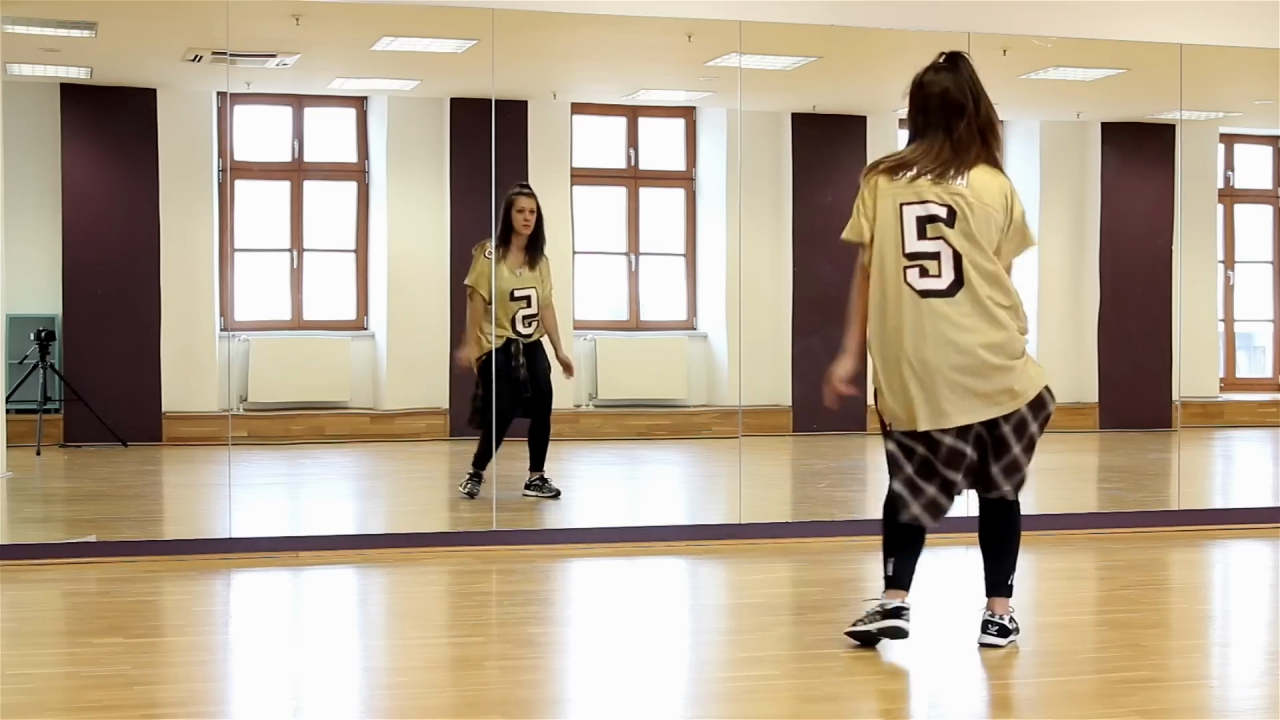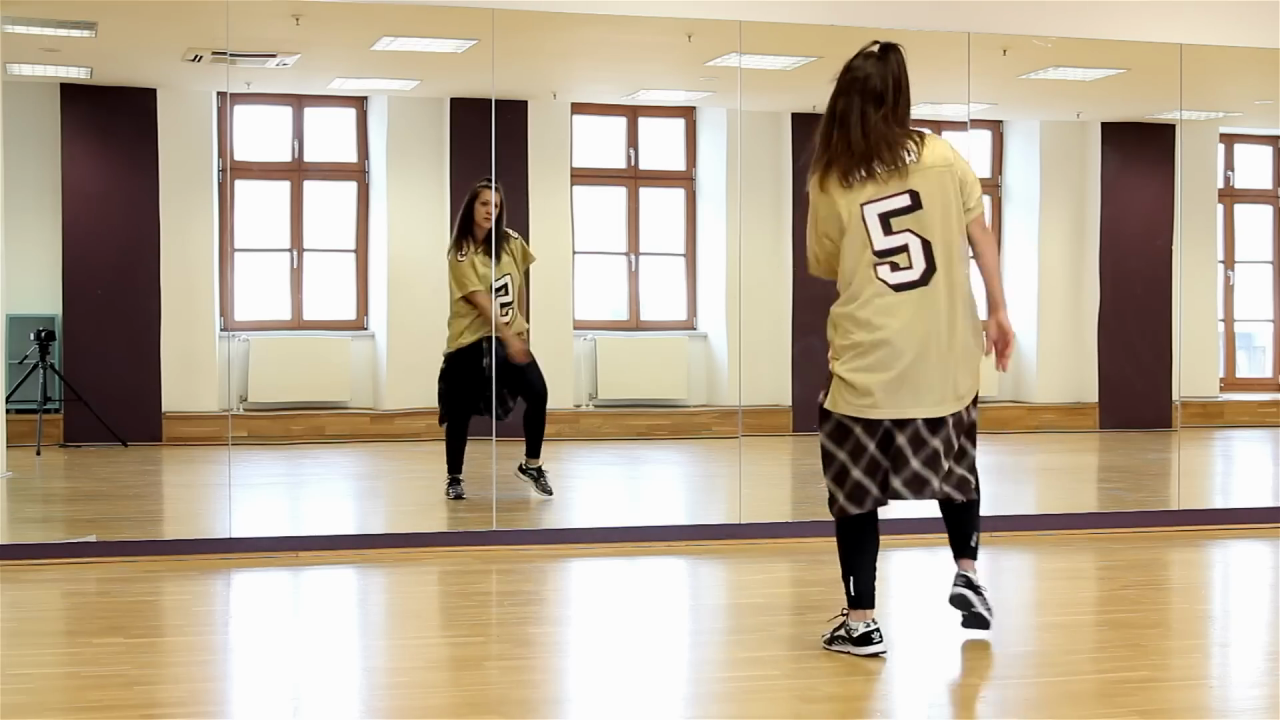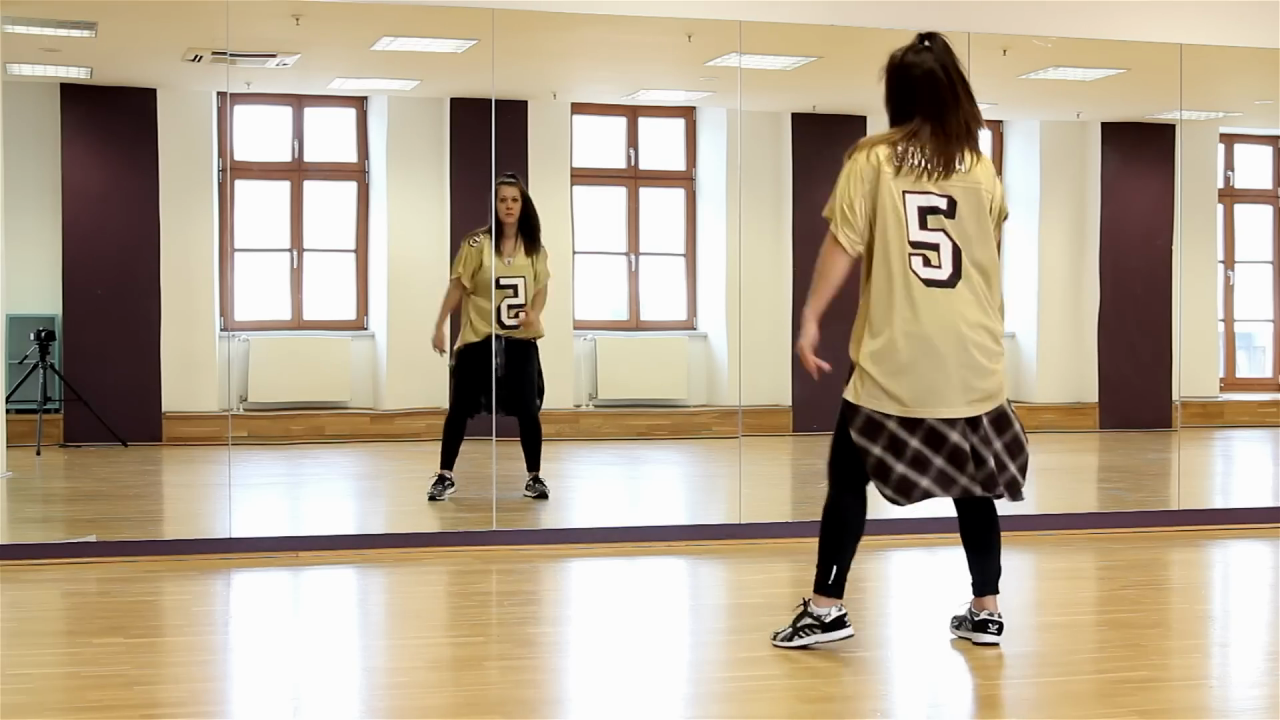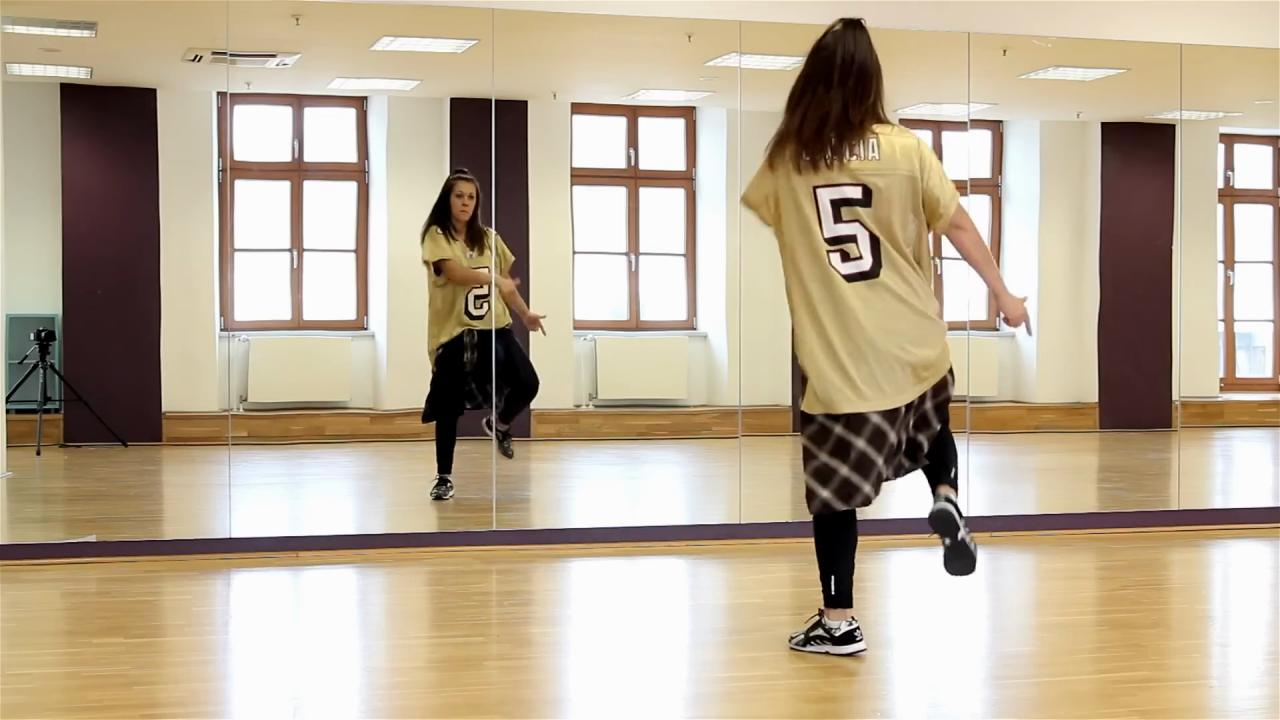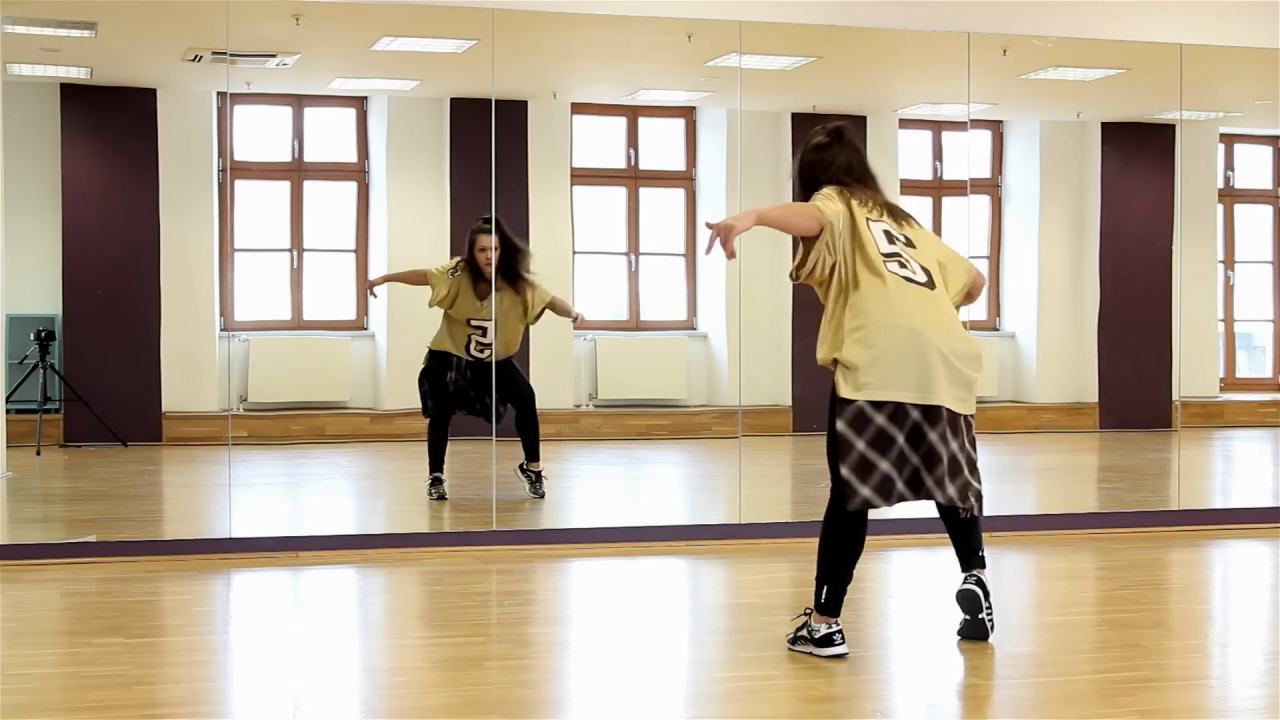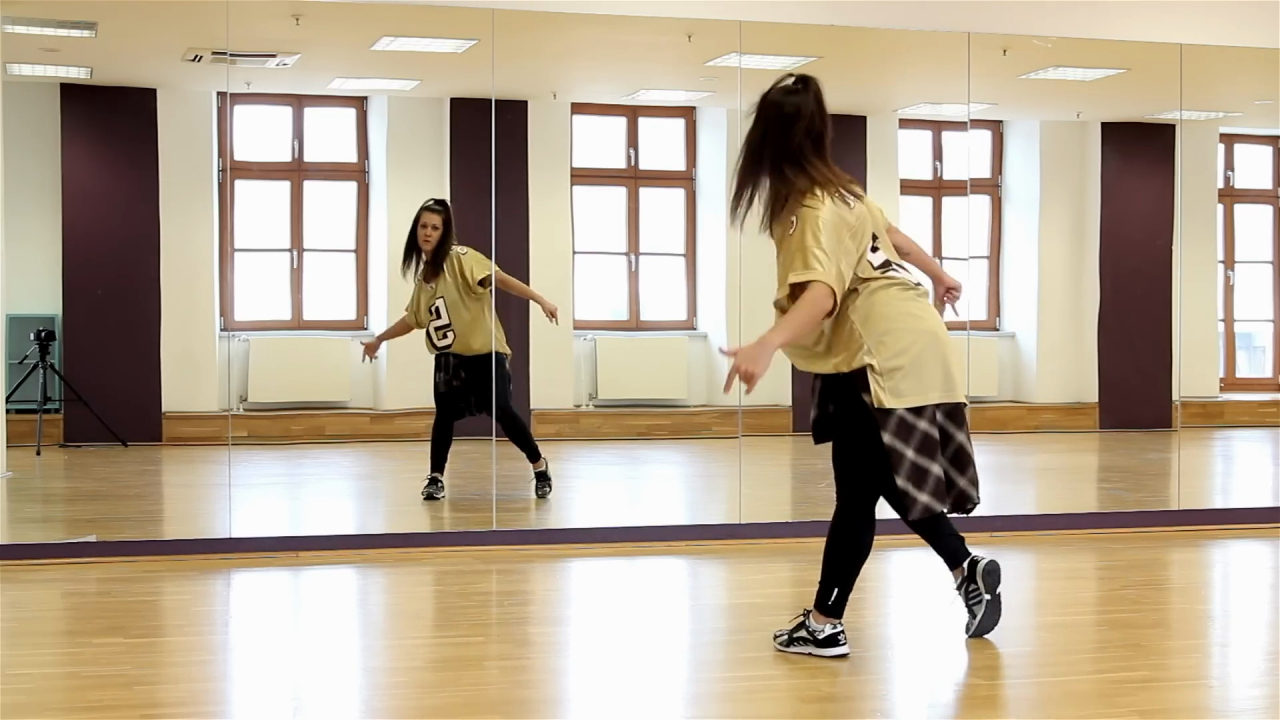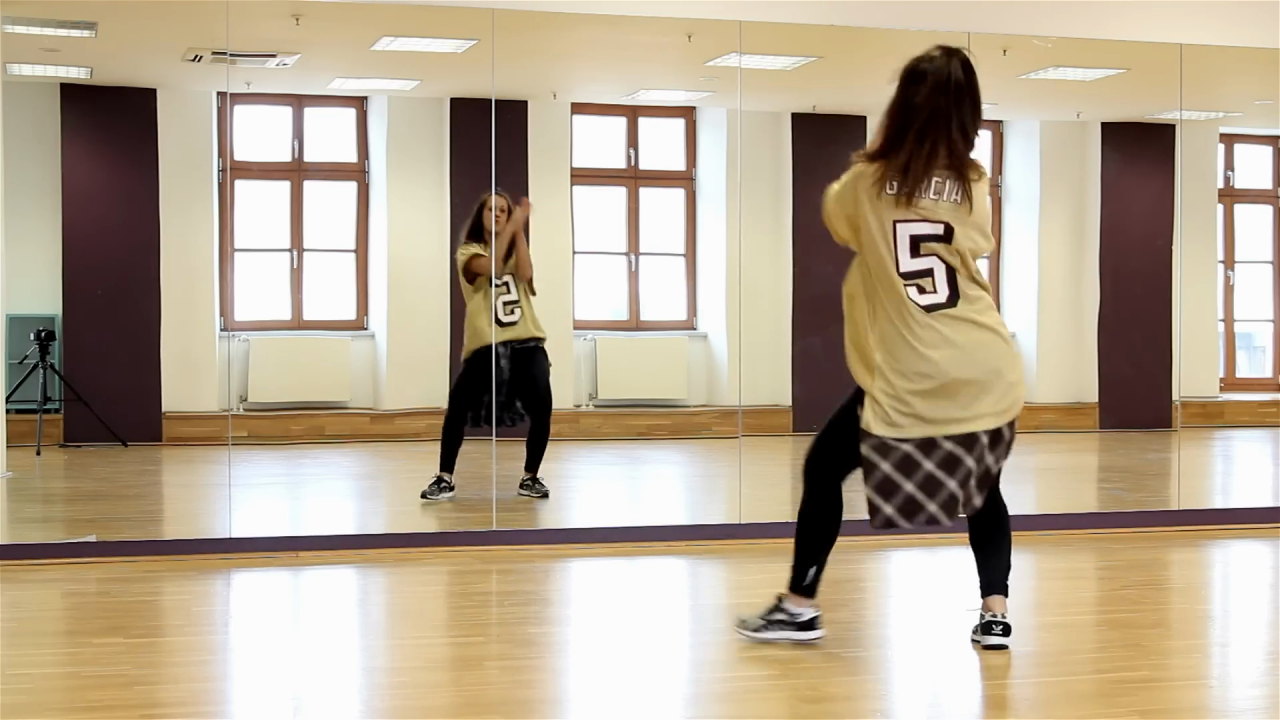
dt=0.7s
person 1, frame 1
left shoulder: (884, 176)
right shoulder: (995, 182)
left elbow: (866, 268)
right elbow: (1001, 267)
left wrist: (850, 352)
left hip: (908, 363)
right hip: (987, 362)
left knee: (913, 480)
right knee: (997, 485)
left ankle: (893, 599)
right ankle: (999, 611)
person 1, frame 2
left shoulder: (828, 180)
right shoulder: (939, 154)
right elbow: (978, 232)
right wrist: (998, 310)
left hip: (870, 357)
right hip: (944, 352)
left knee: (852, 487)
right knee: (952, 465)
left ankle: (860, 621)
right ankle: (968, 573)
person 1, frame 3
left shoulder: (872, 158)
right shoulder: (980, 169)
left elbow: (843, 247)
left wrist: (809, 318)
left hip: (892, 356)
right hip: (970, 358)
left knee: (847, 475)
right knee: (976, 480)
left ankle: (824, 606)
right ankle: (986, 609)
person 1, frame 4
left shoulder: (785, 159)
right shoulder: (903, 147)
left elbow: (759, 206)
right elbow: (957, 225)
right wrist: (1001, 292)
left hip: (835, 351)
right hip: (912, 342)
left knee: (834, 482)
right knee: (931, 436)
left ankle: (838, 621)
right ankle: (947, 501)
person 1, frame 5
left shoulder: (833, 205)
right shoulder: (905, 223)
left elbow: (809, 219)
right elbow: (971, 280)
left wrist: (754, 215)
left hip: (879, 355)
right hip: (946, 354)
left knee: (850, 491)
right knee: (948, 476)
left ankle: (824, 623)
right ankle: (974, 578)
person 1, frame 6
left shoulder: (812, 211)
right shoulder: (837, 191)
left elbow: (822, 293)
right elbow: (891, 234)
left wrist: (766, 345)
left hip: (886, 357)
right hip: (915, 346)
left knee: (857, 495)
right knee: (901, 484)
left ankle: (824, 624)
right ankle: (968, 570)
person 1, frame 7
left shoulder: (866, 179)
right shoulder: (974, 182)
left elbow: (836, 217)
left wrist: (880, 148)
left hip: (903, 374)
right hip: (982, 369)
left knee: (824, 468)
right knee: (979, 486)
left ankle: (798, 606)
right ankle: (995, 612)
person 2, frame 1
left shoulder: (538, 258)
right shoulder: (491, 252)
left elbow: (547, 304)
right elbow: (475, 297)
left wrist: (560, 352)
right wrist: (470, 342)
left hip: (531, 347)
right hip: (496, 347)
left knee: (541, 409)
right knee: (503, 412)
left ankle: (536, 478)
right ankle: (475, 473)
person 2, frame 2
left shoulder: (511, 242)
right shoulder: (460, 253)
right elbow: (479, 299)
left wrist: (517, 331)
right wrist: (507, 335)
left hip: (512, 337)
right hip: (472, 343)
left knee: (537, 394)
right knee: (459, 411)
left ankle: (532, 465)
right ankle: (454, 478)
person 2, frame 3
left shoulder: (533, 247)
right shoulder: (478, 244)
left elbow: (541, 289)
right elbow: (458, 286)
left wrist: (535, 312)
right wrist: (440, 325)
left hip: (521, 341)
right hip: (479, 340)
left knee: (527, 409)
right knee: (459, 406)
left ankle: (534, 478)
right ankle: (445, 475)
person 2, frame 4
left shoulder: (488, 238)
right shoulder: (435, 236)
left elbow: (506, 281)
right elbow: (453, 271)
left wrist: (526, 314)
right wrist: (494, 279)
left hip: (495, 329)
right hip: (454, 336)
left knee: (528, 383)
right knee: (448, 408)
left ankle: (499, 424)
right ankle: (443, 478)
person 2, frame 5
left shoulder: (516, 281)
right shoulder: (458, 274)
left elbow: (549, 301)
right elbow: (426, 276)
left wrist: (571, 313)
right wrist: (385, 278)
left hip: (496, 357)
right hip: (449, 353)
left knee: (525, 400)
right knee: (440, 411)
left ankle: (531, 467)
right ankle: (436, 478)
person 2, frame 6
left shoulder: (459, 258)
right shoulder: (423, 274)
left elbow: (500, 278)
right elbow: (413, 319)
left wrist: (541, 300)
right wrist: (379, 339)
left hip: (484, 351)
right hip: (448, 356)
left knee: (503, 411)
right knee: (444, 414)
left ankle: (539, 466)
right ankle: (436, 478)
person 2, frame 7
left shoulder: (516, 251)
right shoulder: (470, 250)
left elbow: (524, 274)
right elbow: (488, 265)
left wrist: (520, 229)
right wrist: (515, 222)
left hip: (528, 342)
right hip: (486, 344)
left knee: (540, 410)
right knee: (460, 407)
left ankle: (529, 476)
right ankle: (443, 477)
